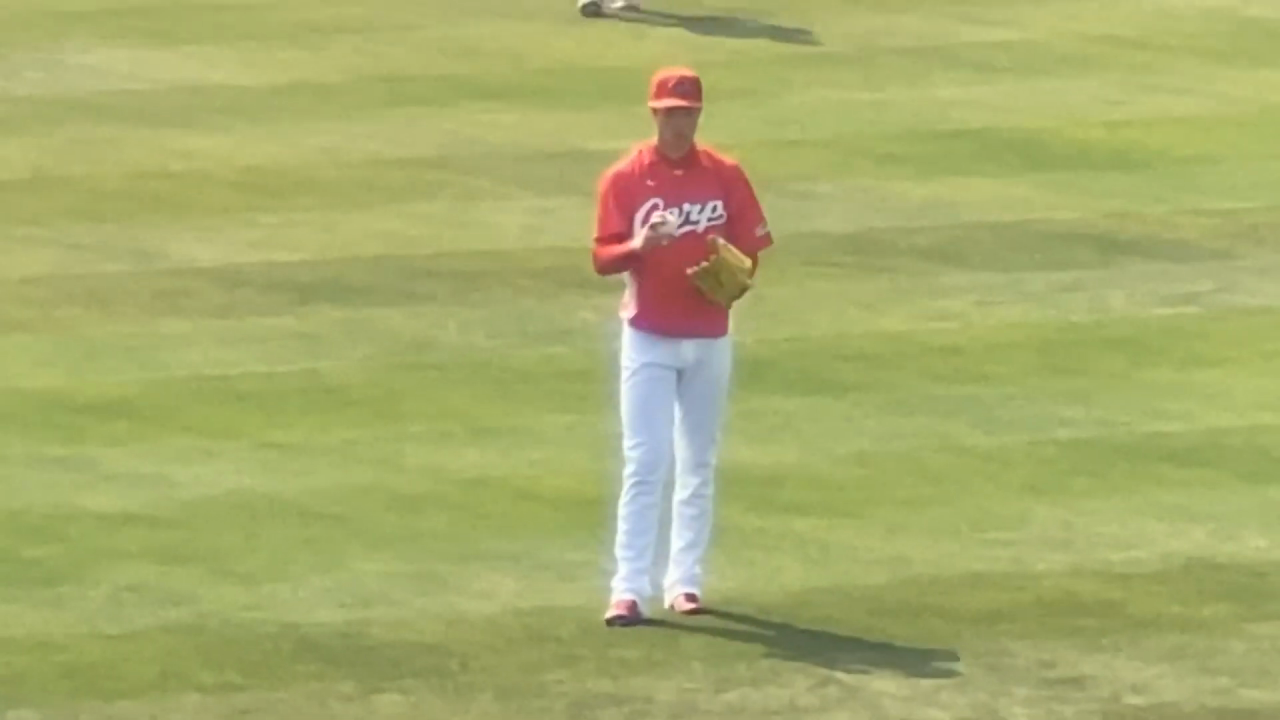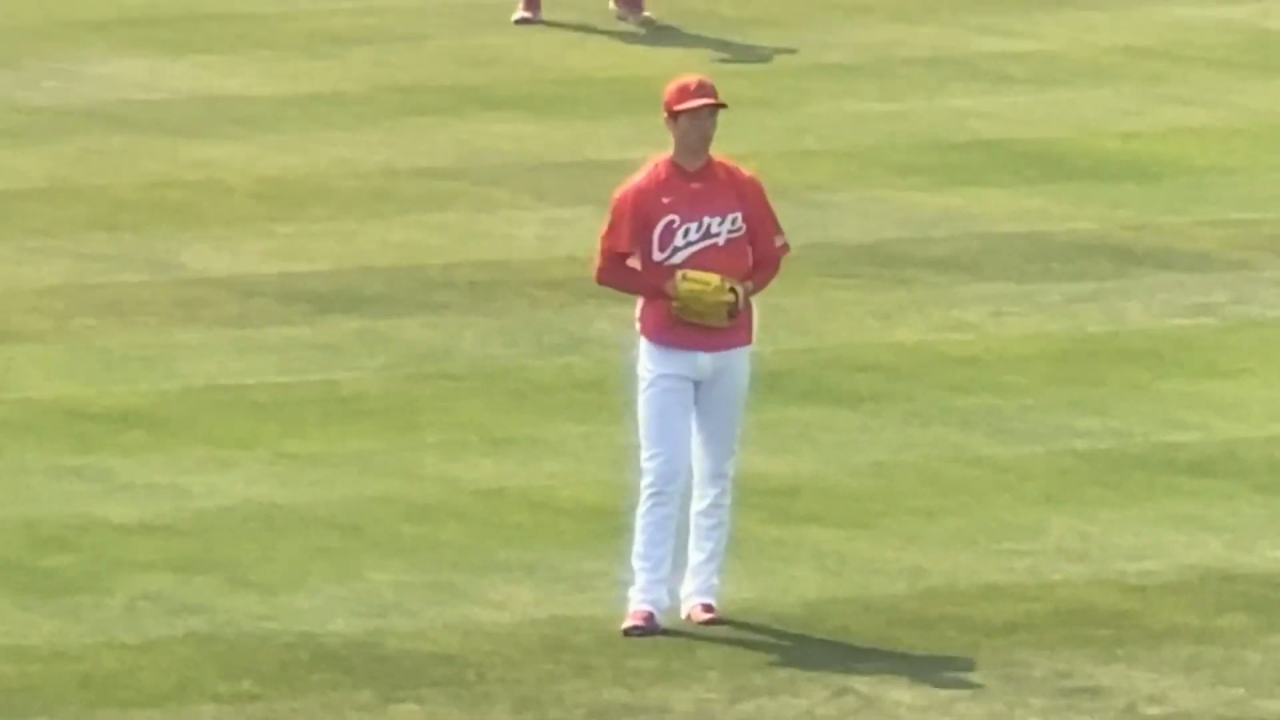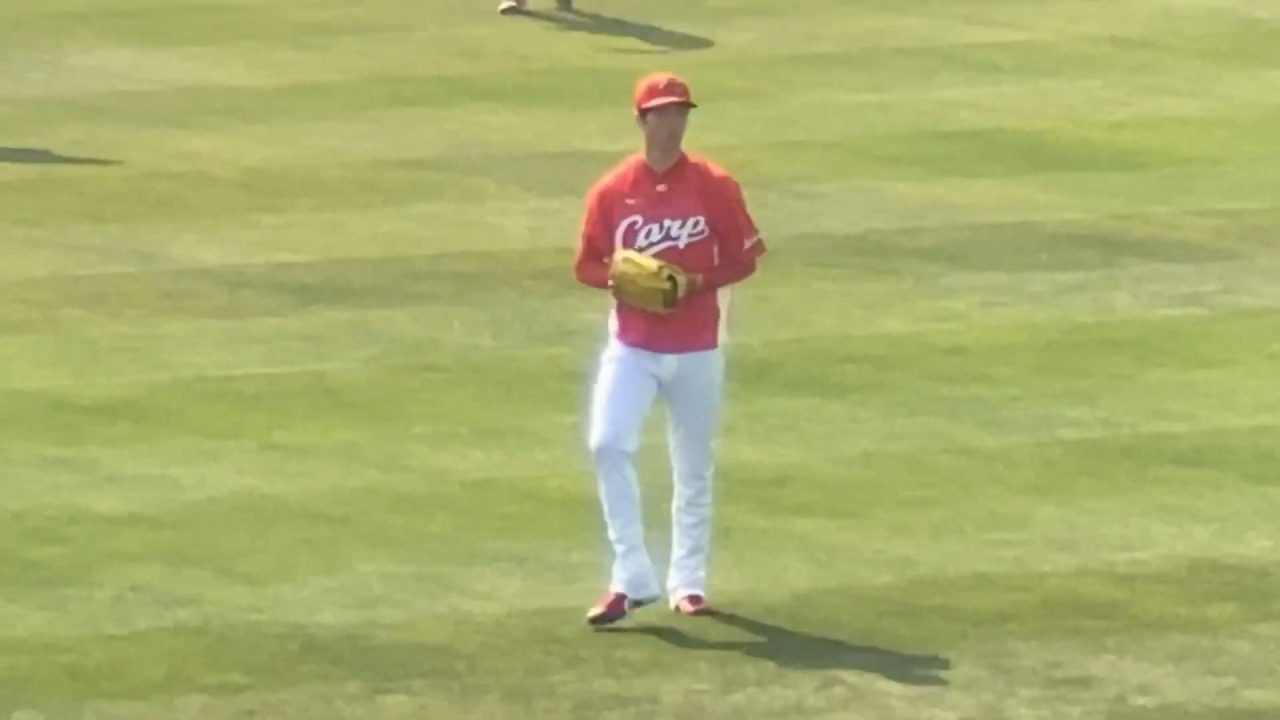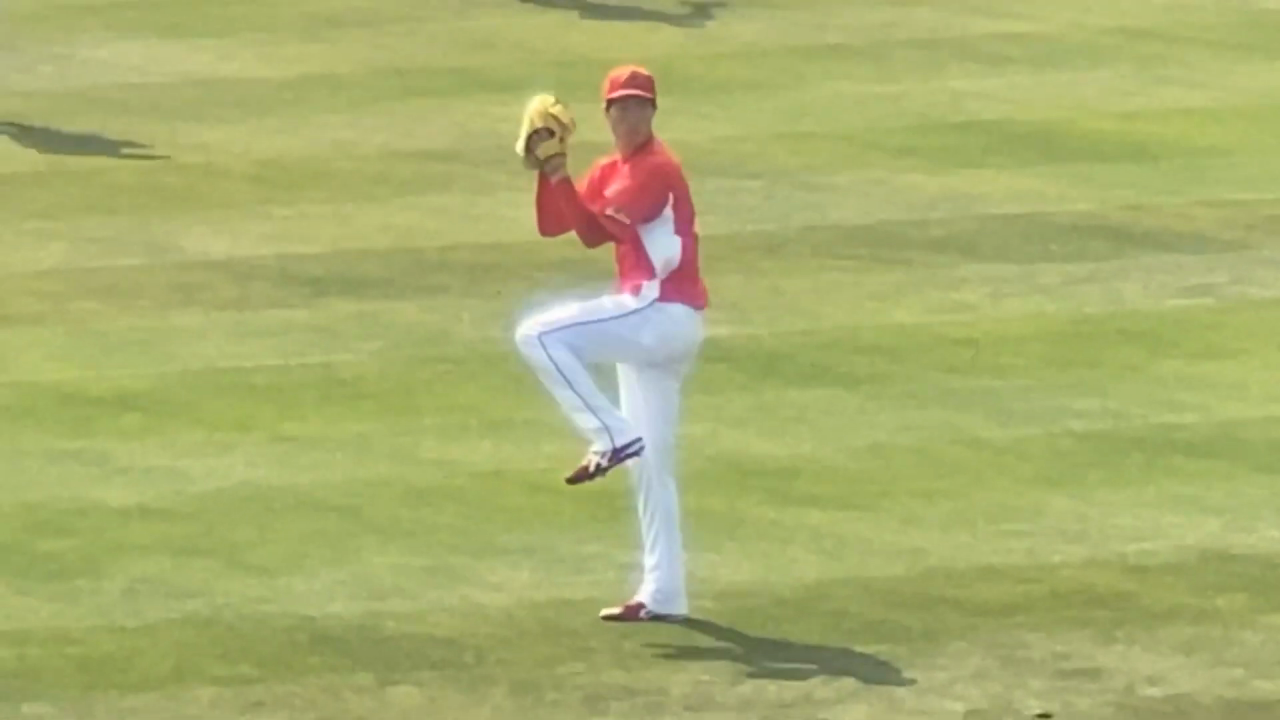
dt=1s
person 1, frame 1
left shoulder: (726, 174)
right shoulder: (623, 178)
left elbow: (751, 251)
right elbow: (602, 260)
right wrist: (640, 244)
left hip: (710, 339)
right hip: (648, 339)
left knee: (698, 464)
right knee: (645, 462)
left ankle: (685, 581)
right ankle: (629, 587)
person 1, frame 2
left shoulder: (742, 186)
right shoulder: (640, 192)
left elbow: (771, 257)
right elbow: (608, 269)
left wrist: (744, 289)
right wrist: (665, 287)
left hip: (730, 349)
right hip: (666, 351)
left knee: (716, 474)
right knee: (663, 473)
left ankle: (701, 592)
right ankle: (647, 599)
person 1, frame 3
left shoulder: (714, 184)
right shoulder: (610, 190)
left elbow: (744, 259)
right elbow: (586, 266)
left wrist: (696, 280)
left hip: (697, 348)
right hip: (631, 346)
left knee: (693, 470)
right knee: (607, 446)
left ankle: (687, 581)
right ankle: (632, 577)
person 1, frame 4
left shoulder: (656, 168)
right shoulder: (609, 170)
left elbow: (594, 231)
right elbow: (551, 224)
left wrist: (561, 179)
right wrist: (547, 172)
left hip: (660, 313)
right hip: (659, 320)
left knee: (536, 335)
right knee: (649, 463)
left ankle: (610, 436)
right ankle: (663, 595)
